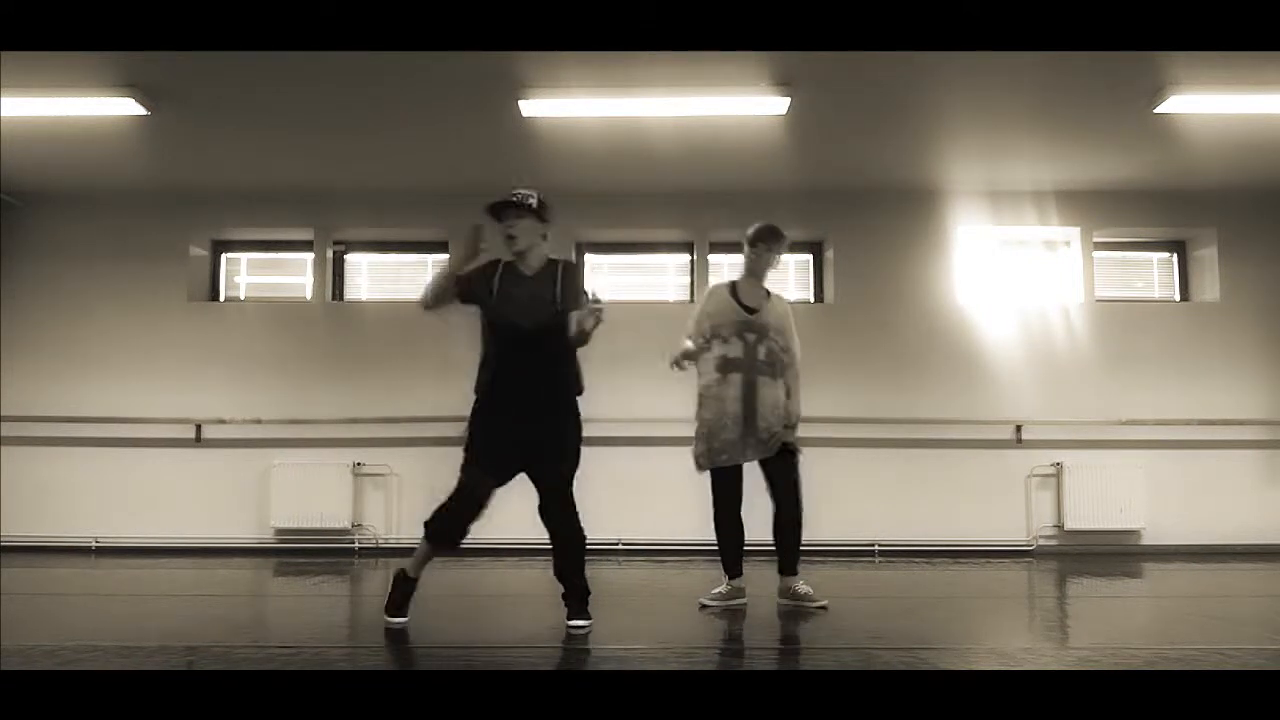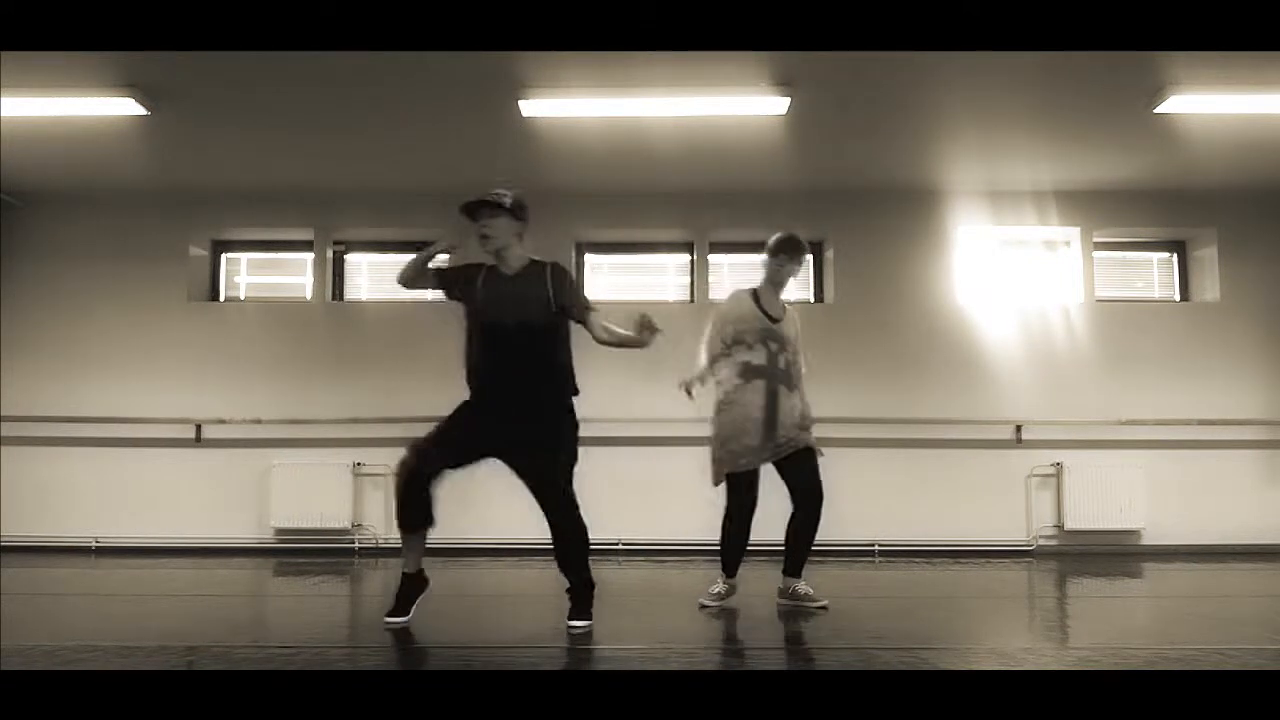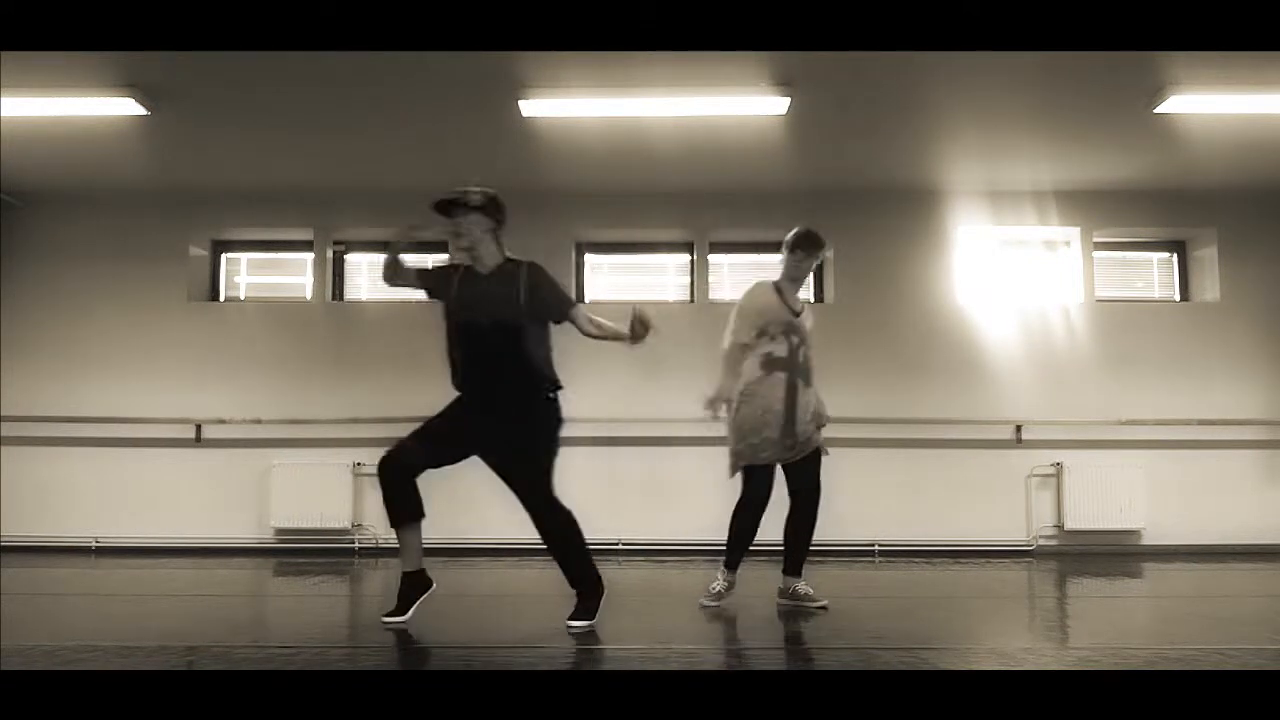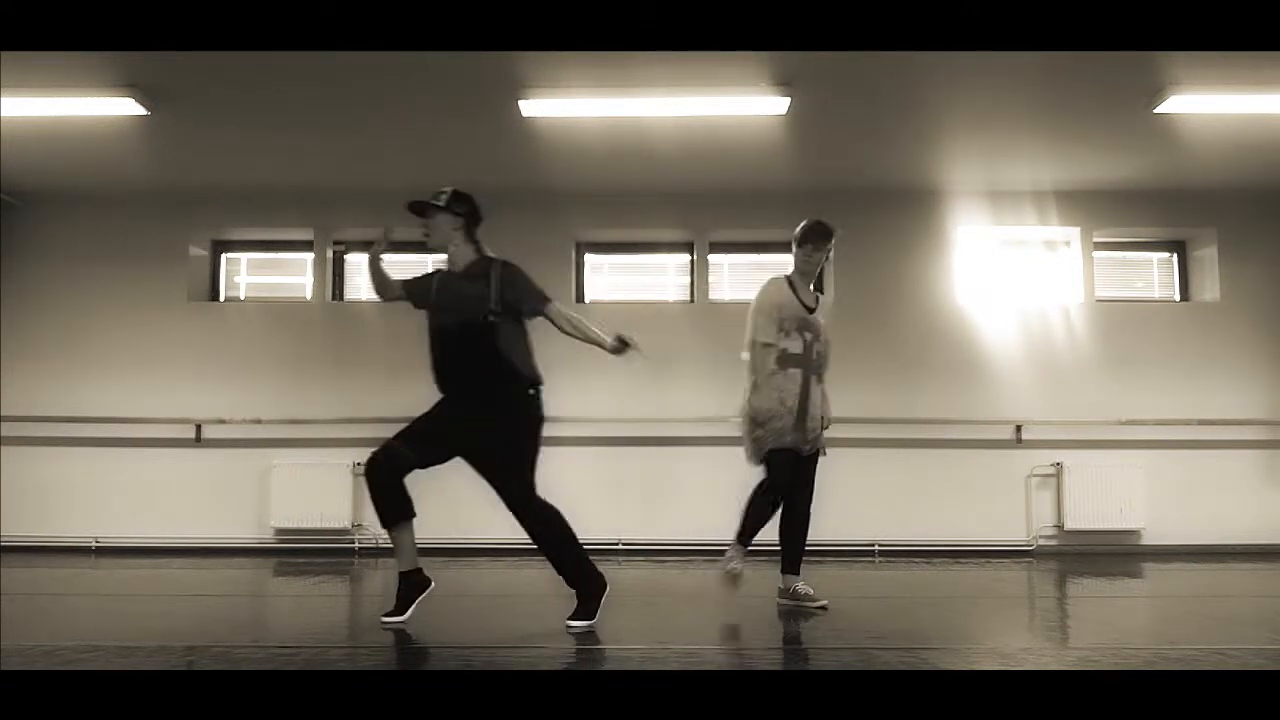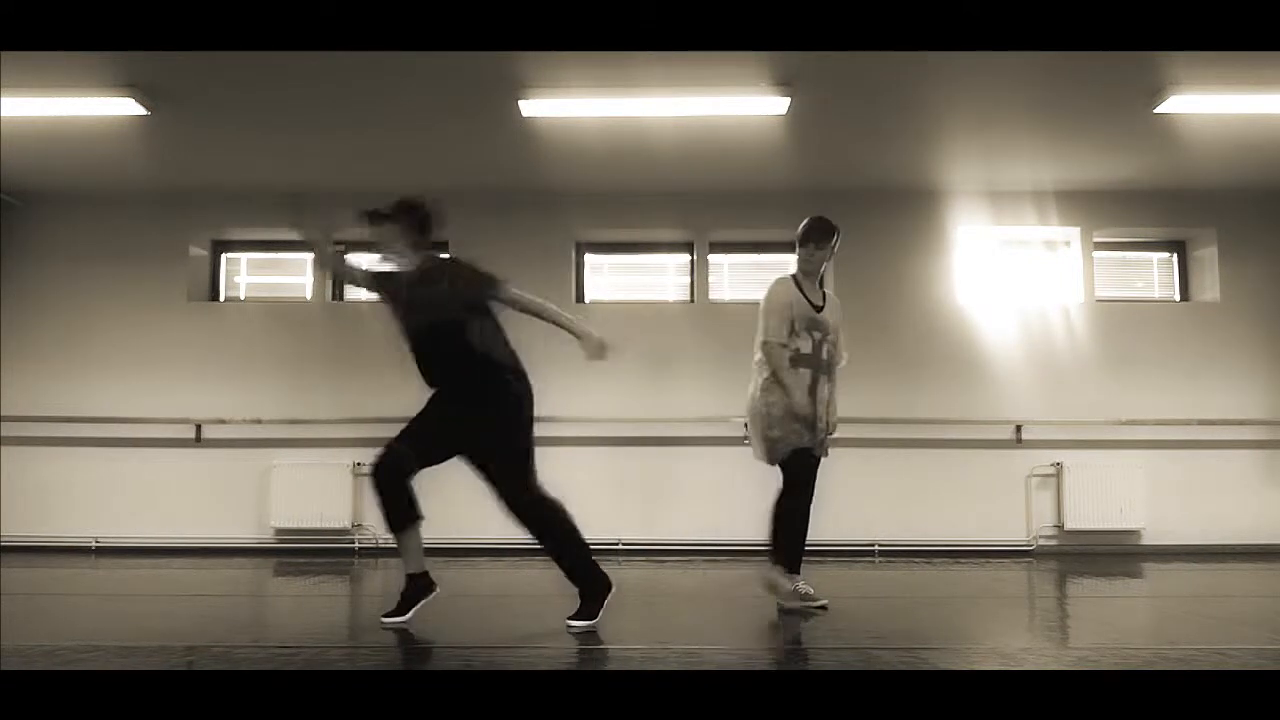
dt=0.2s
person 1, frame 1
left shoulder: (565, 274)
right shoulder: (492, 275)
left elbow: (577, 333)
right elbow: (430, 301)
left wrist: (590, 324)
right wrist: (461, 263)
left hip: (554, 412)
right hip: (497, 409)
left knee: (557, 504)
right knee: (470, 497)
left ankle: (576, 599)
right ankle: (408, 578)
person 1, frame 2
left shoulder: (551, 277)
right shoulder: (473, 278)
left elbow: (597, 328)
right elbow: (407, 280)
left wrist: (634, 339)
right wrist: (431, 254)
left hip: (544, 412)
right hip: (487, 407)
left knee: (559, 501)
right knee: (416, 469)
left ankle: (582, 594)
right ankle: (412, 577)
person 1, frame 3
left shoulder: (527, 277)
right shoulder: (453, 278)
left elbow: (581, 320)
right elbow: (395, 277)
left wrist: (627, 334)
right wrist: (396, 250)
left hip: (527, 410)
right hip: (475, 406)
left knee: (539, 499)
right knee: (397, 465)
left ankle: (589, 591)
right ankle: (414, 577)
person 1, frame 4
left shoulder: (500, 275)
right shoulder: (436, 284)
left elbow: (559, 316)
right elbow: (386, 292)
left wrist: (605, 341)
right wrist: (375, 257)
left hip: (508, 407)
right hip: (459, 406)
left knee: (521, 498)
right knee: (383, 466)
left ankle: (590, 587)
right ankle: (412, 578)
person 1, frame 5
left shoulder: (453, 274)
right shoulder: (402, 282)
left elbow: (520, 299)
right elbow: (348, 275)
left wrist: (579, 329)
left hip: (499, 393)
right hip: (455, 397)
left knee: (518, 492)
right knee: (390, 468)
left ankle: (593, 583)
right ankle: (417, 580)
person 2, frame 1
left shoulder: (779, 307)
right shoulder: (716, 296)
left elbow: (790, 359)
right elbow: (694, 342)
left wrist: (793, 402)
right wrist: (686, 352)
left hip: (770, 413)
right hip: (722, 411)
left knee: (788, 493)
right knee: (727, 497)
left ankle: (789, 581)
right ankle: (733, 583)
person 2, frame 2
left shoulder: (791, 317)
right shoulder: (738, 303)
right elbow: (711, 348)
left wrist: (804, 405)
right wrist: (699, 374)
left hip: (786, 420)
right hip: (741, 416)
left knee: (810, 494)
right knee: (741, 501)
left ankle: (791, 582)
right ankle: (727, 579)
person 2, frame 3
left shoulder: (806, 312)
right shoulder: (759, 295)
right elbow: (735, 345)
left wrist: (818, 403)
right wrist: (725, 387)
left hip: (799, 415)
right hip: (759, 409)
left knee: (808, 495)
right knee: (756, 493)
left ankle: (791, 581)
right ankle: (727, 575)
person 2, frame 4
left shoulder: (821, 305)
right shoulder: (774, 290)
right elbow: (758, 347)
left wrist: (824, 405)
right wrist: (760, 395)
left hip: (806, 408)
right hip: (771, 403)
left knee: (800, 493)
right knee: (780, 478)
left ankle: (791, 580)
right ankle: (738, 547)
person 2, frame 5
left shoulder: (832, 301)
right shoulder: (781, 290)
right elbow: (771, 346)
left wrist: (829, 407)
right wrist: (795, 395)
left hip: (811, 407)
right hip: (778, 402)
left knee: (802, 490)
right knee: (797, 479)
left ankle: (788, 577)
right ankle: (778, 569)
